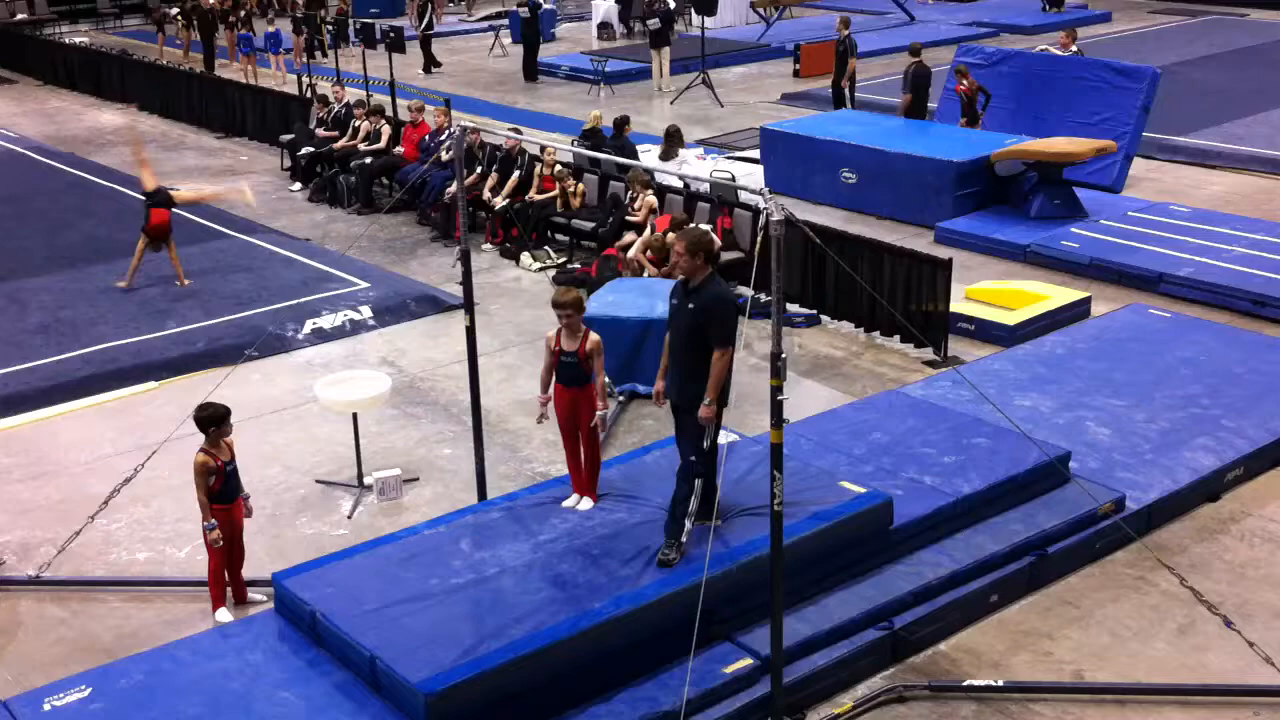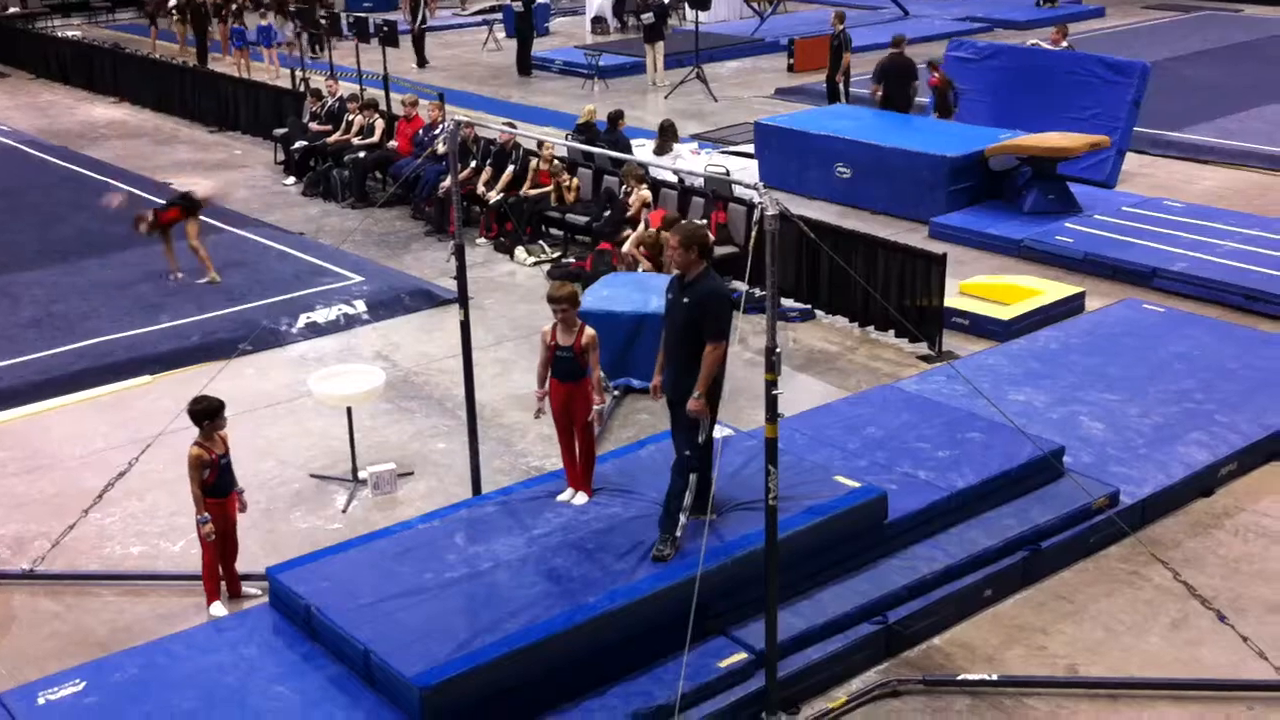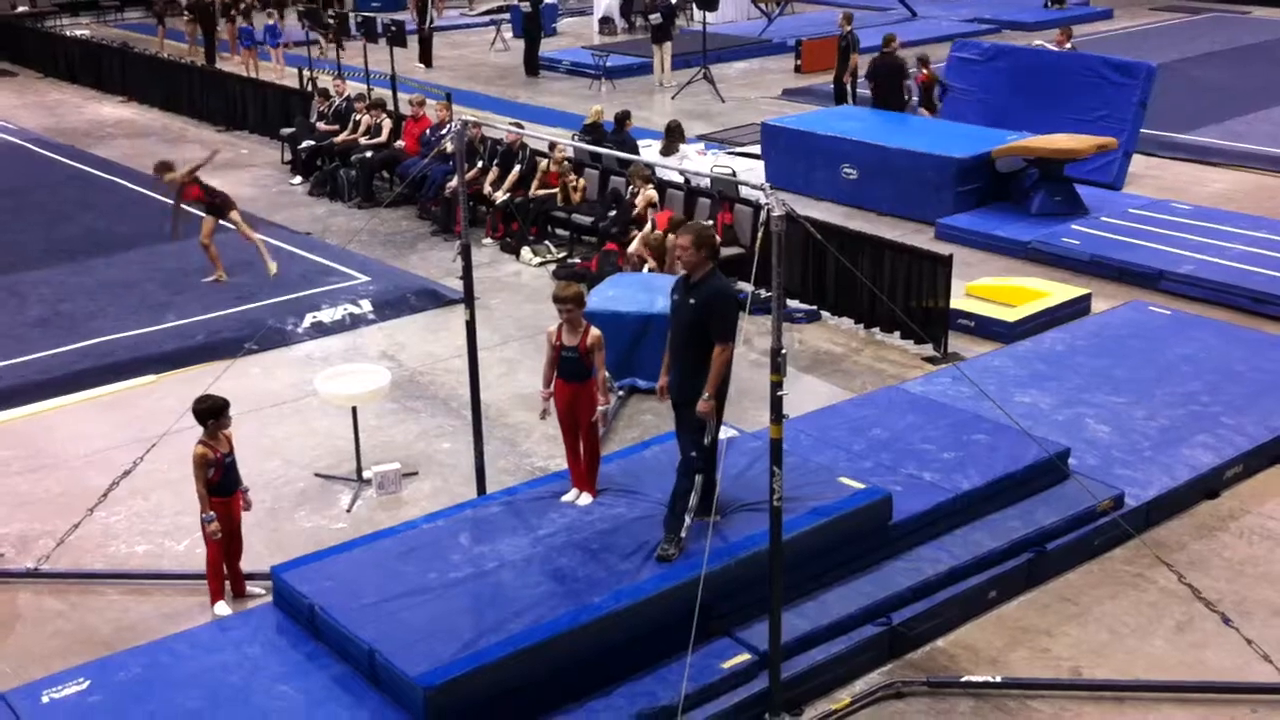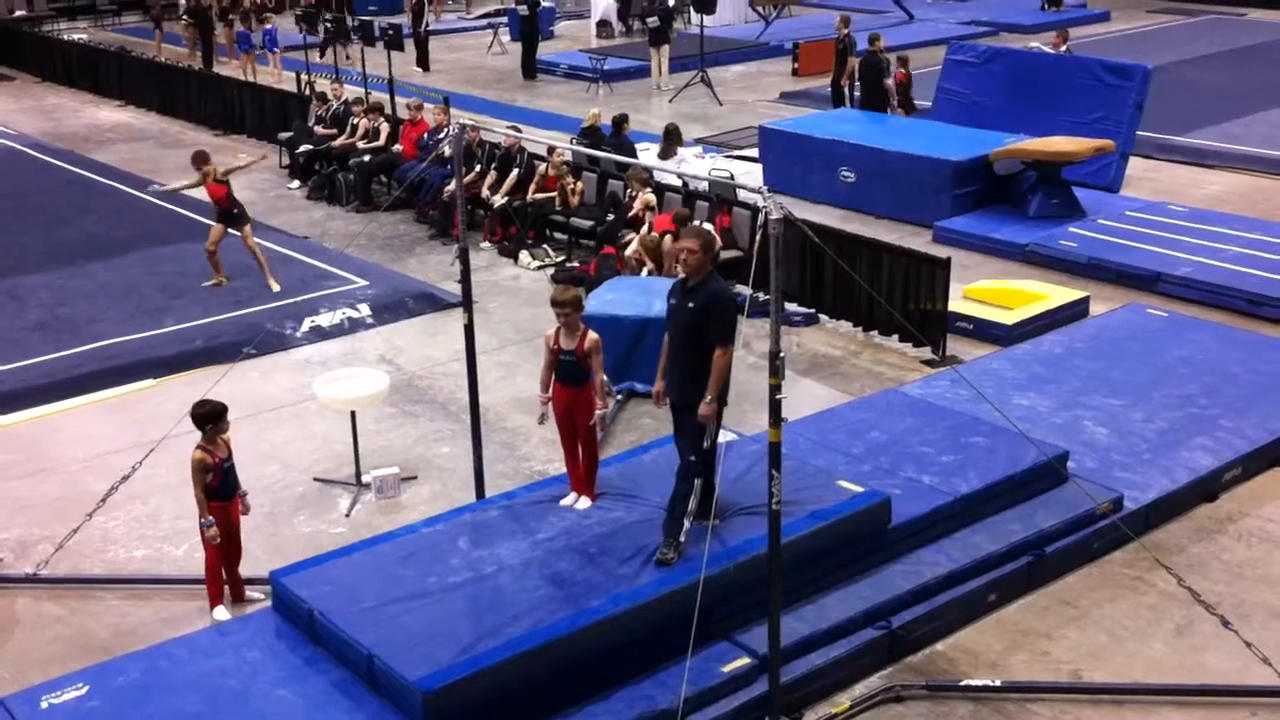
dt=0.3s
person 1, frame 1
left shoulder: (719, 298)
right shoulder: (679, 289)
left elbow: (723, 353)
left wrist: (710, 401)
right wrist: (661, 376)
left hip: (702, 396)
right hip: (680, 390)
left knee: (692, 465)
right knee: (696, 456)
left ankle: (675, 537)
right ankle: (705, 511)
person 1, frame 2
left shoulder: (714, 292)
right shoulder: (676, 283)
left elbow: (716, 347)
left wrist: (700, 394)
right wrist: (659, 371)
left hip: (697, 390)
right hip: (676, 384)
left knee: (687, 459)
right knee: (693, 450)
left ankle: (670, 532)
right ankle: (700, 504)
person 1, frame 3
left shoulder: (720, 293)
right shoulder: (681, 284)
left elbow: (723, 348)
left wrist: (709, 395)
right wrist: (665, 373)
left hip: (703, 391)
right hip: (681, 386)
left knee: (692, 460)
right knee: (696, 452)
left ankle: (674, 532)
right ankle: (705, 506)
person 1, frame 4
left shoulder: (719, 296)
right shoulder: (677, 288)
left elbow: (723, 351)
left wrist: (711, 399)
right wrist: (661, 378)
left hip: (702, 395)
right hip: (679, 390)
left knee: (692, 464)
right knee: (692, 455)
left ankle: (673, 536)
right ankle: (704, 509)
person 2, frame 1
left shoulder: (593, 341)
right shoulder: (552, 338)
left elbow: (600, 376)
right elbow: (547, 371)
left wrist: (601, 408)
right wrist: (543, 402)
left hip: (585, 396)
right hip: (563, 396)
left knee: (590, 446)
right knee: (570, 445)
left ankle: (590, 493)
right ankle: (577, 490)
person 2, frame 2
left shoulder: (588, 335)
right shoulder: (547, 333)
left elbow: (595, 370)
right elbow: (543, 365)
left wrist: (598, 402)
right wrist: (540, 396)
left hip: (580, 390)
right hip: (558, 390)
left knee: (585, 440)
right knee: (565, 440)
left ankle: (584, 487)
right ankle: (572, 484)
person 2, frame 3
left shoulder: (593, 336)
right shoulder: (553, 333)
left elbow: (600, 371)
right elbow: (549, 366)
left wrist: (602, 403)
right wrist: (546, 397)
left hip: (585, 391)
right hip: (563, 391)
left knee: (589, 441)
right knee: (570, 440)
left ankle: (589, 488)
right ankle: (576, 485)
person 2, frame 4
left shoulder: (591, 339)
right shoulder: (551, 337)
left elbow: (598, 375)
right elbow: (547, 370)
left wrist: (600, 407)
right wrist: (544, 401)
left hip: (583, 395)
right hip: (561, 395)
left knee: (588, 445)
right knee: (568, 444)
left ankle: (588, 492)
right ankle: (575, 488)
person 3, frame 1
left shoulder: (228, 444)
right shoulder: (203, 460)
right elbow: (202, 495)
left wrist: (245, 498)
right wrist: (210, 526)
left hip: (235, 507)
right hip: (218, 513)
left knee: (237, 554)
right knee: (218, 560)
left ankle: (241, 594)
right ankle: (219, 605)
person 3, frame 2
left shoulder: (223, 437)
right shoulder: (197, 453)
right elbow: (195, 488)
left wrist: (239, 493)
right wrist: (203, 520)
left hip: (228, 501)
right hip: (211, 506)
left knee: (230, 548)
right knee: (212, 554)
left ankle: (235, 588)
right ankle: (213, 599)
person 3, frame 3
left shoulder: (227, 436)
right shoulder: (202, 452)
right elbow: (201, 487)
left wrist: (243, 491)
right wrist: (209, 518)
left hip: (233, 500)
right hip: (216, 505)
left knee: (235, 547)
right knee: (216, 553)
left ankle: (239, 587)
right ankle: (217, 599)
person 3, frame 4
left shoulder: (225, 440)
right shoulder: (200, 457)
right elbow: (199, 492)
left wrist: (242, 495)
right wrist: (208, 523)
left hip: (231, 504)
right hip: (214, 510)
left knee: (234, 552)
right knee: (215, 558)
left ankle: (238, 592)
right ankle: (217, 603)
